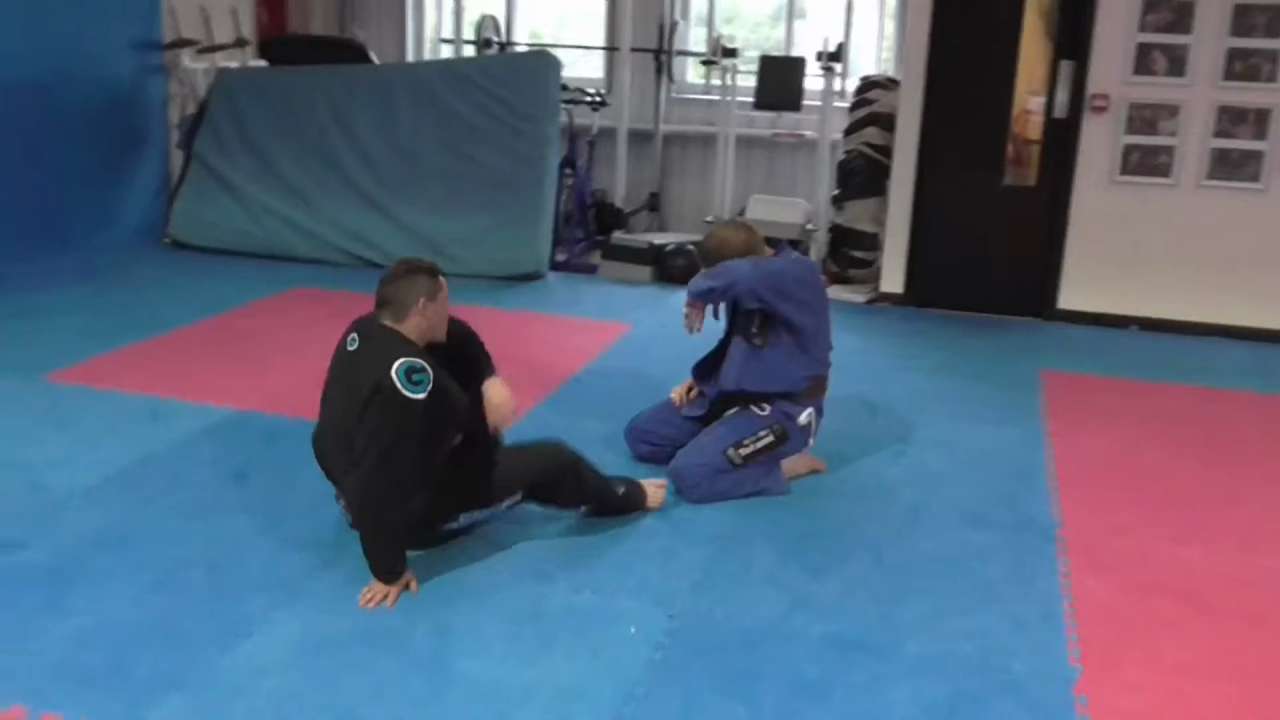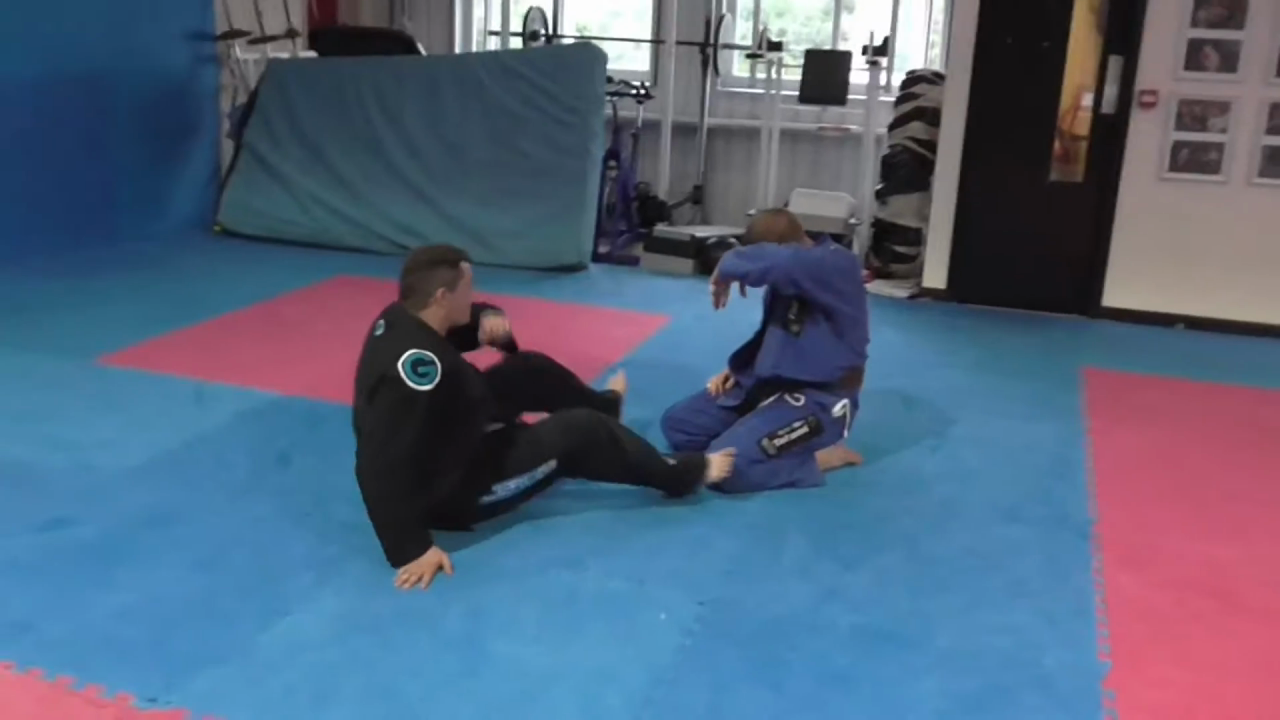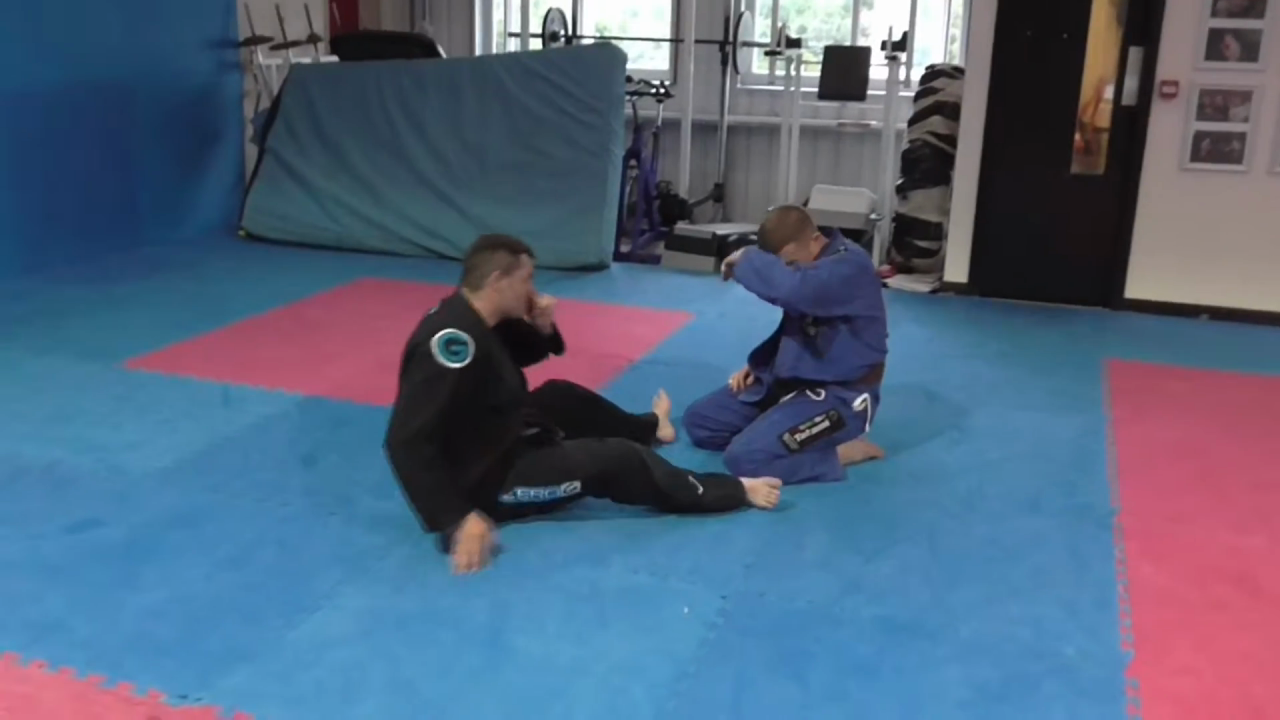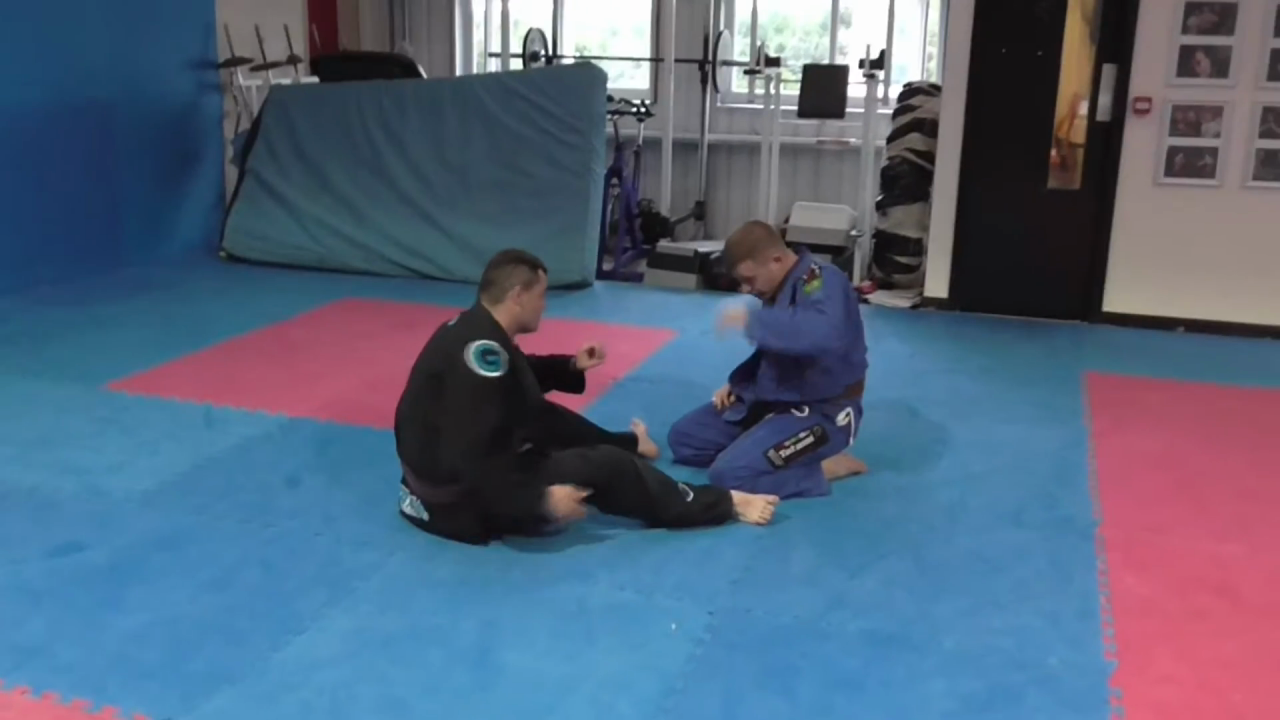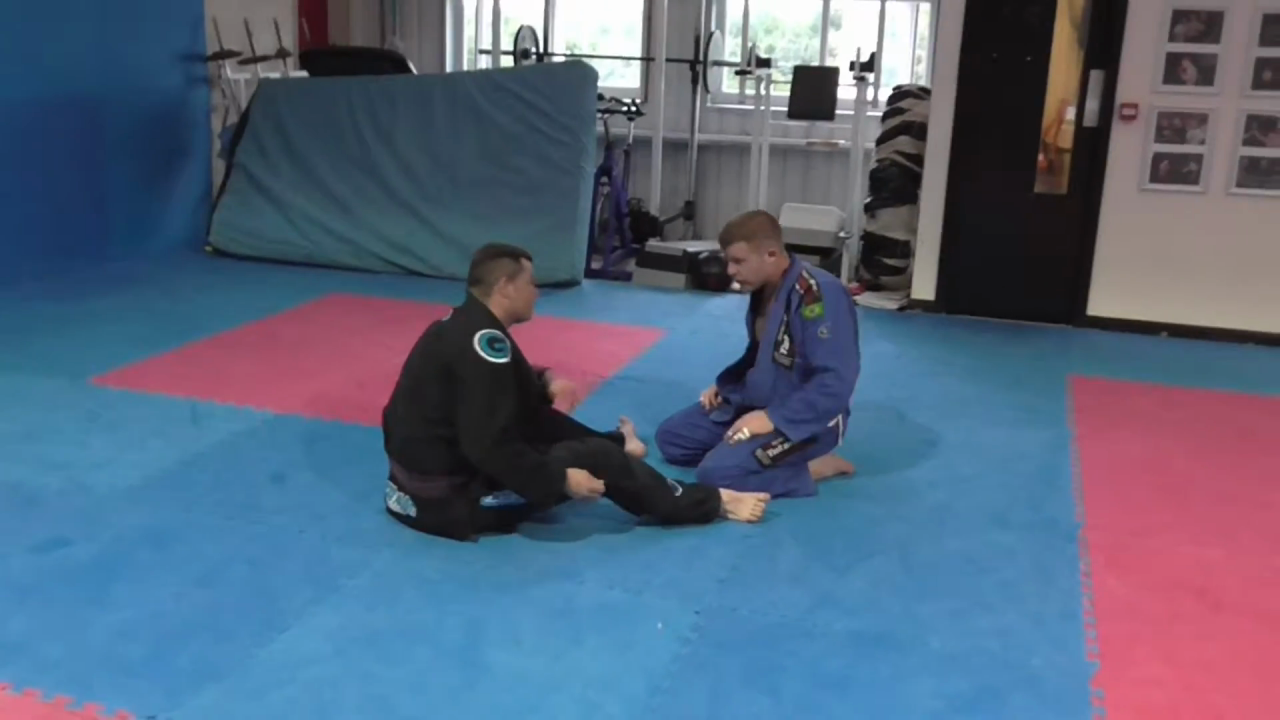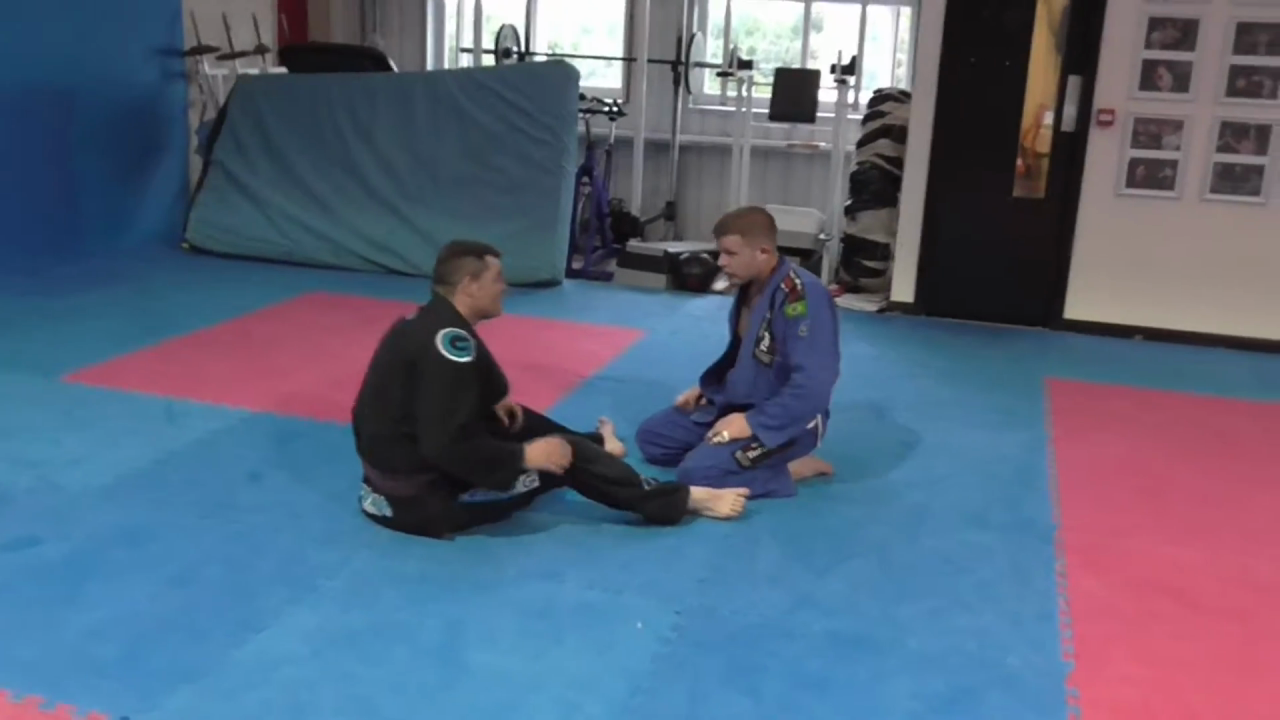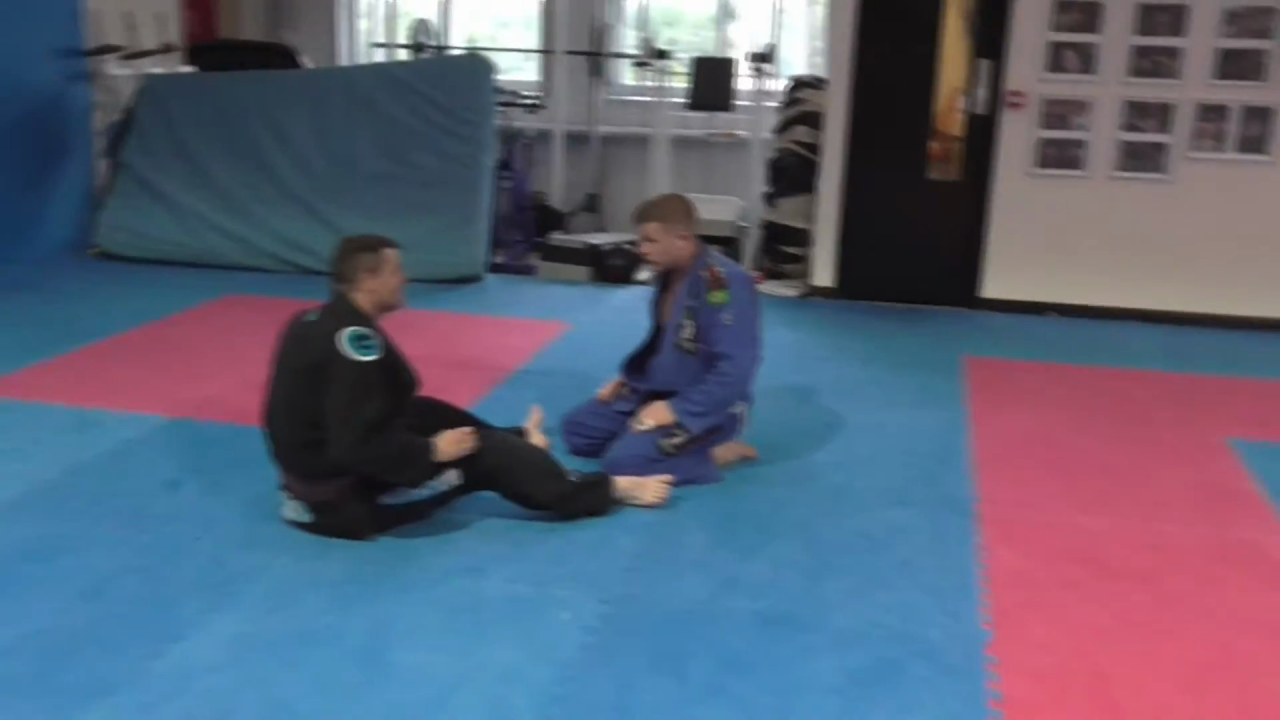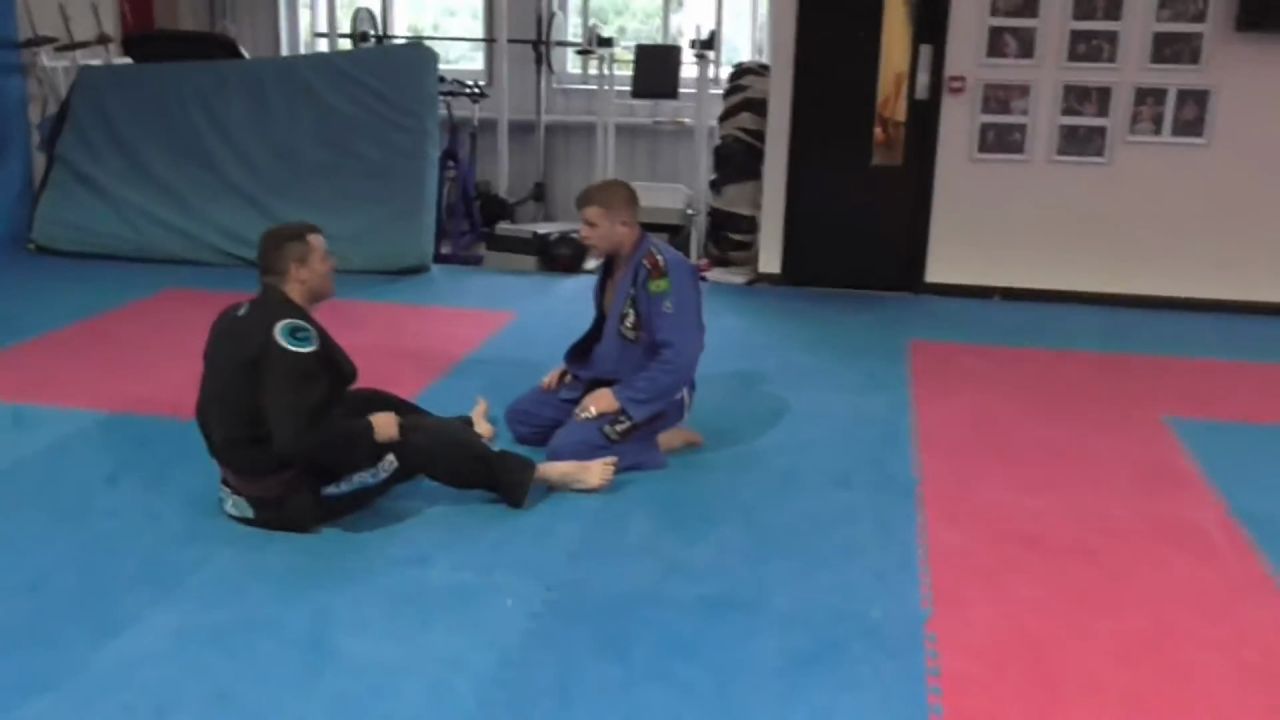
dt=0.3s
person 1, frame 1
left shoulder: (366, 329)
right shoulder: (405, 374)
left elbow: (458, 339)
right elbow: (380, 484)
left wrist: (490, 381)
right wrist: (388, 569)
right hip: (402, 507)
right knee: (552, 462)
left ankle: (482, 450)
right ankle: (630, 496)
person 1, frame 2
left shoulder: (401, 318)
right shoulder: (418, 363)
left elbow: (460, 334)
right elbow: (381, 469)
left wrist: (494, 327)
right wrist: (412, 548)
left hip: (444, 441)
right hip: (449, 488)
left knee: (526, 368)
right knee: (581, 433)
left ankle: (606, 404)
right ankle: (688, 473)
person 1, frame 3
left shoulder: (467, 310)
right shoulder: (453, 345)
left elbow: (522, 350)
right elbow: (407, 443)
left wrist: (542, 328)
right wrist: (456, 518)
right hip: (478, 481)
left knee: (560, 395)
right knee: (611, 460)
left ankle: (648, 426)
right ankle: (732, 492)
person 1, frame 4
left shoulder: (469, 325)
right shoulder: (484, 352)
left elbow: (512, 376)
right elbow: (469, 456)
left wrist: (572, 366)
right wrist: (541, 497)
left hip: (435, 476)
right hip: (459, 501)
left knee: (542, 417)
right knee: (605, 468)
left ankle: (629, 443)
right ankle: (723, 504)
person 1, frame 5
left shoulder: (460, 323)
right shoulder: (485, 341)
right elbow: (491, 448)
left wrist: (541, 385)
right wrist: (561, 480)
left hip: (424, 470)
right hip: (453, 498)
left knee: (531, 418)
right knee: (594, 460)
left ankle: (616, 443)
right ankle: (711, 503)
person 1, frame 6
left shoulder: (421, 323)
right shoulder: (451, 342)
right elbow: (450, 446)
left wrist: (491, 404)
right wrist: (522, 458)
left hip: (397, 472)
right hip: (426, 496)
left knee: (506, 418)
right knee: (564, 456)
left ankle: (594, 445)
right ankle: (684, 500)
person 1, frame 7
left shoulder: (313, 322)
right shoulder: (355, 340)
right elbow: (359, 447)
right wrist: (431, 450)
left hip: (310, 477)
right hip: (345, 497)
left knee: (426, 413)
right knee: (484, 454)
left ankle: (517, 440)
right ankle: (608, 491)
person 1, frame 8
left shoulder: (240, 316)
right shoulder: (289, 333)
right elbow: (303, 436)
right wrist: (371, 431)
left hip: (251, 469)
right hip: (287, 491)
left knee: (371, 404)
right knee: (421, 439)
left ankle: (464, 429)
right ankle: (539, 475)
person 2, frame 1
left shoulder: (800, 275)
left elbow: (743, 277)
left wrist: (699, 291)
right wrist: (701, 377)
left hip: (781, 410)
right hip: (733, 393)
left knee: (689, 474)
right knee: (640, 434)
left ankle: (787, 464)
right ankle: (751, 452)
person 2, frame 2
left shoulder: (838, 266)
right shoulder: (787, 277)
left elbow: (780, 262)
left wrist: (730, 263)
right wrist: (738, 368)
left hip: (818, 401)
right hip: (770, 384)
right knee: (677, 424)
left ankle: (820, 456)
right ankle: (783, 444)
person 2, frame 3
left shoulder: (851, 267)
right shoulder: (804, 263)
left elbow: (791, 289)
left wrist: (747, 259)
right wrist: (758, 364)
left hip: (839, 396)
right hip: (792, 381)
left knee: (745, 459)
right knee: (699, 421)
left ankle: (843, 451)
right ankle: (805, 438)
person 2, frame 4
left shoulder: (824, 282)
right shoulder: (781, 285)
left elbow: (824, 334)
left wrist: (753, 320)
right wrist: (741, 382)
left hip: (820, 413)
right hip: (774, 399)
left knee: (730, 474)
right knee: (682, 438)
left ankle: (827, 466)
right ankle: (793, 455)
person 2, frame 5
left shoulder: (821, 295)
right shoulder: (764, 289)
left elbow: (836, 382)
left wrist: (774, 419)
right wrist: (725, 384)
left hip: (804, 417)
right hip: (757, 401)
left knee: (717, 473)
right knee: (670, 437)
left ankle: (814, 467)
right ankle: (778, 455)
person 2, frame 6
left shoulder: (805, 296)
right shoulder: (749, 287)
left elbow: (812, 384)
left wrist: (754, 422)
right wrist: (706, 386)
left hip: (782, 420)
right hip: (736, 403)
left knee: (698, 473)
right knee: (651, 437)
left ankle: (793, 467)
right ankle: (754, 455)
person 2, frame 7
left shoulder: (726, 283)
right shoulder: (671, 275)
left elbow: (735, 372)
left wrist: (678, 409)
right wrist: (628, 376)
left hip: (705, 408)
right hip: (659, 391)
left knee: (623, 462)
right knee: (576, 428)
left ankle: (718, 453)
right ankle: (682, 443)
person 2, frame 8
left shoulder: (667, 270)
right shoulder: (614, 262)
left elbow: (680, 358)
left wrist: (621, 396)
right wrist: (572, 363)
left hip: (649, 394)
right hip: (603, 379)
left knee: (567, 450)
right knee: (521, 416)
left ankle: (662, 439)
right ankle: (624, 430)
